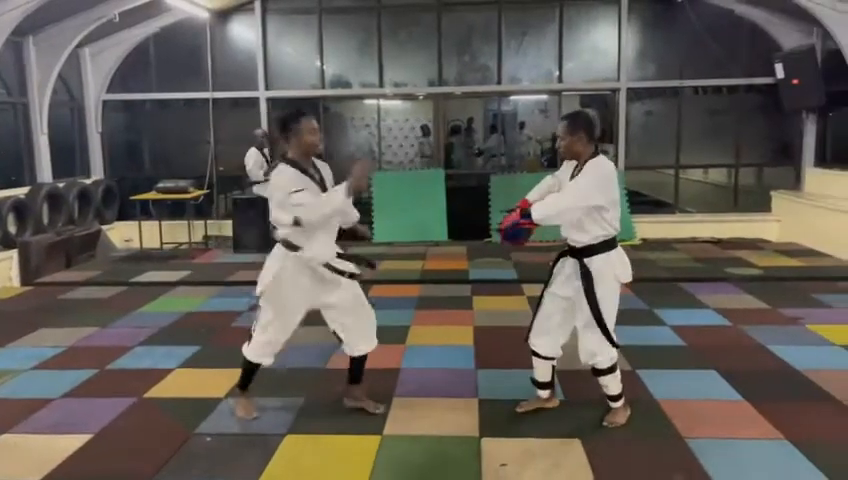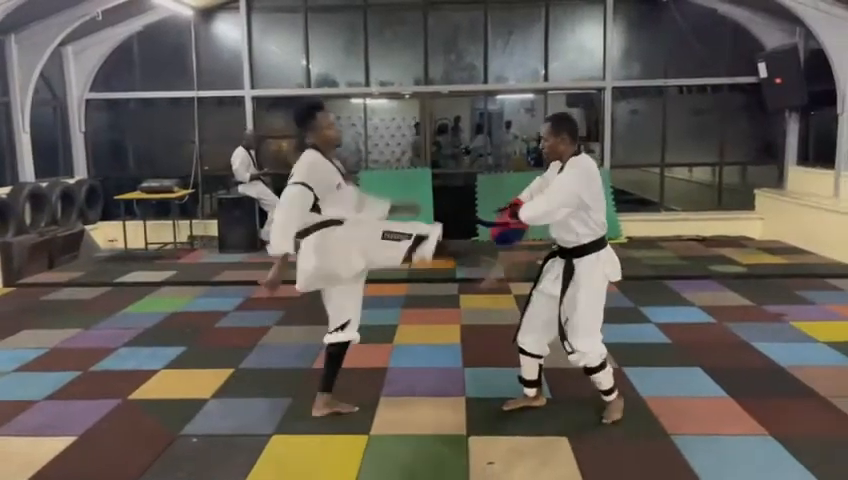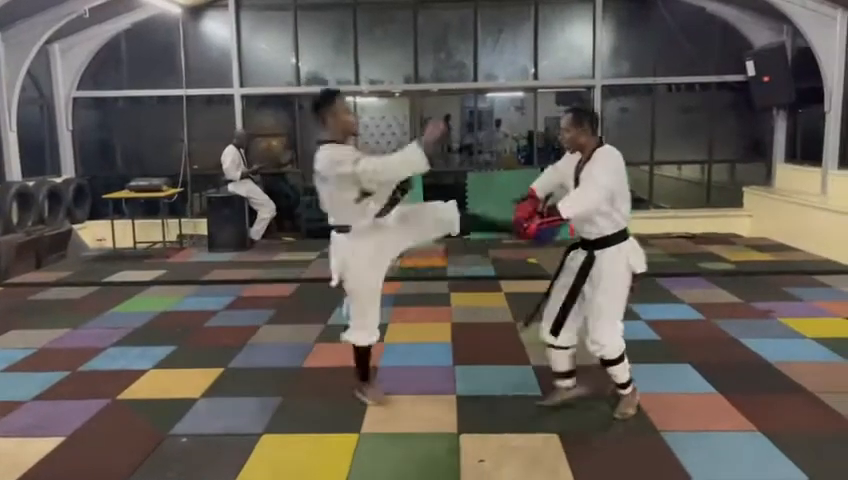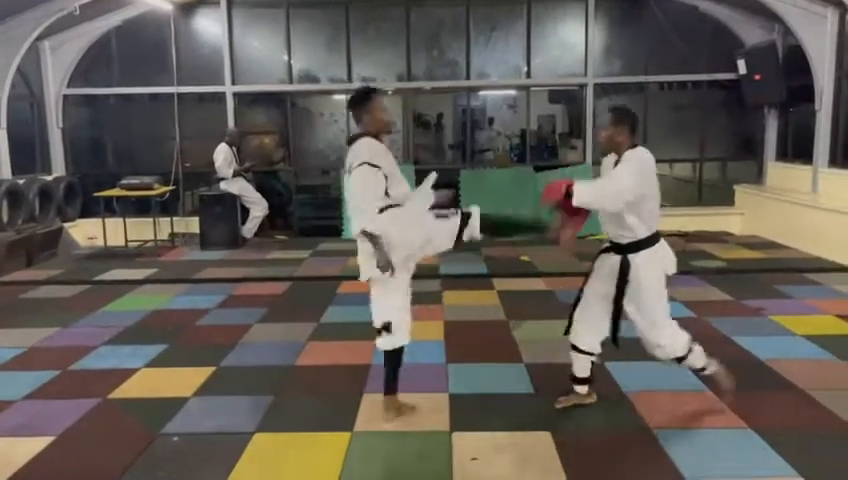
dt=0.3s
person 1, frame 1
left shoulder: (321, 168)
right shoulder: (283, 178)
right elbow: (312, 212)
left wrist: (354, 224)
right wrist: (351, 186)
left hip: (326, 262)
right hip: (293, 266)
left knee: (361, 322)
right knee: (269, 335)
left ankle: (355, 393)
right ankle: (242, 394)
person 1, frame 2
left shoulder: (326, 163)
right shoulder: (311, 166)
left elbow: (353, 201)
right elbow: (287, 213)
left wrist: (390, 208)
right wrist: (279, 262)
left hip: (340, 245)
right hip: (332, 245)
left knee: (344, 323)
right knee: (413, 236)
left ankle: (324, 400)
person 1, frame 3
left shoulder: (344, 151)
right shoulder: (338, 160)
right elbow: (385, 169)
right wrist: (425, 142)
left hip: (384, 223)
right hip: (360, 240)
left knee: (447, 214)
right knee: (365, 317)
right ankle: (364, 384)
person 1, frame 4
left shoulder: (358, 153)
right shoulder: (370, 149)
right elbow: (361, 200)
left wrist: (421, 198)
right wrist: (376, 241)
left hip: (373, 242)
right hip: (393, 231)
left knee: (391, 321)
right knee: (470, 220)
left ankle: (391, 397)
person 2, frame 1
left shoulder: (601, 170)
right shoulder: (572, 167)
left elbow: (563, 203)
right elbow: (551, 186)
left wrist: (522, 214)
right wrist: (523, 206)
left hip: (599, 264)
right hip: (572, 261)
left knee: (595, 341)
right knee: (544, 329)
left ankle: (618, 404)
right ankle: (546, 395)
person 2, frame 2
left shoulder: (581, 168)
right shoulder: (558, 168)
left elbow: (547, 203)
right elbow: (538, 190)
left wrist: (514, 213)
right wrist: (514, 212)
left hip: (589, 263)
right hip: (563, 261)
left knee: (582, 340)
right knee: (532, 327)
left ankle: (613, 396)
right ankle: (532, 393)
person 2, frame 3
left shoulder: (609, 158)
right shoulder: (573, 159)
left elbow: (590, 196)
right elbow: (552, 177)
left wrist: (548, 215)
right wrist: (531, 200)
left hip: (611, 254)
right hip: (584, 252)
left knee: (602, 332)
right knee: (557, 319)
left ankle: (627, 392)
right ankle: (567, 384)
person 2, frame 4
left shoulder: (639, 161)
right shoulder: (611, 162)
left elbow: (608, 193)
left wrist: (570, 192)
right wrist: (573, 207)
left hip: (643, 258)
right hip: (615, 256)
left knee: (657, 331)
right knee: (585, 320)
left ankle: (711, 370)
right ankle: (581, 390)
